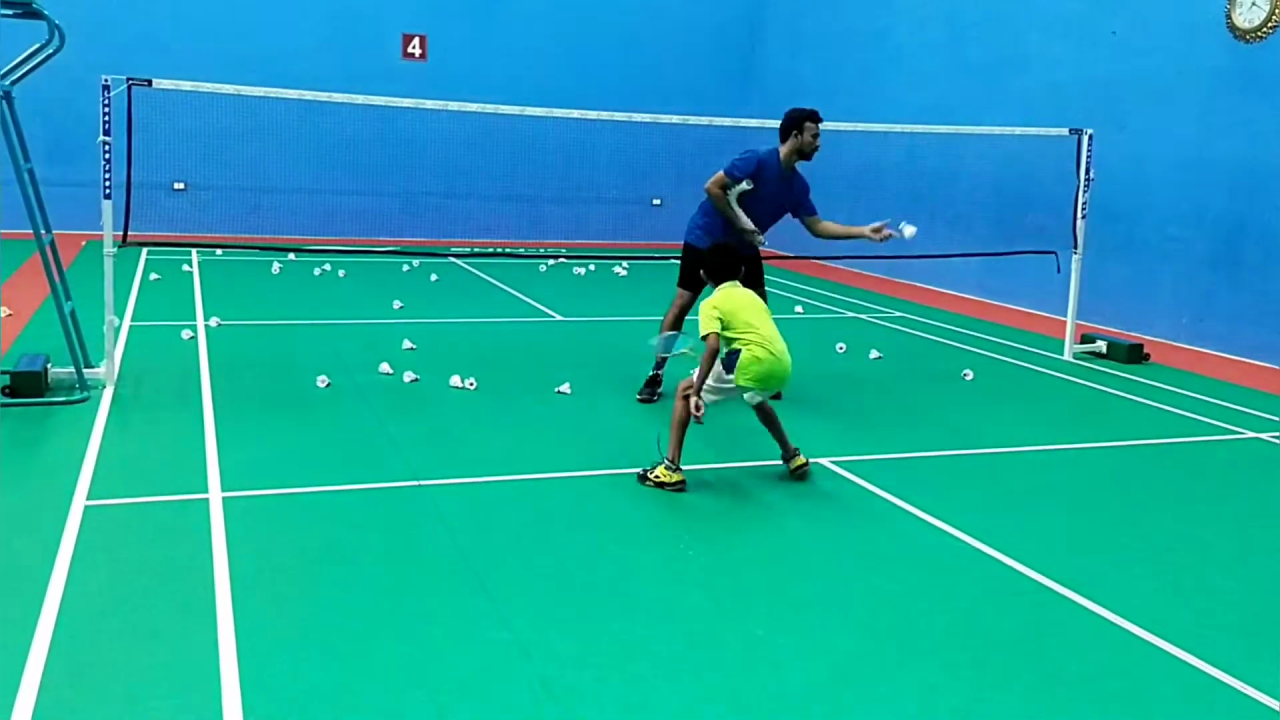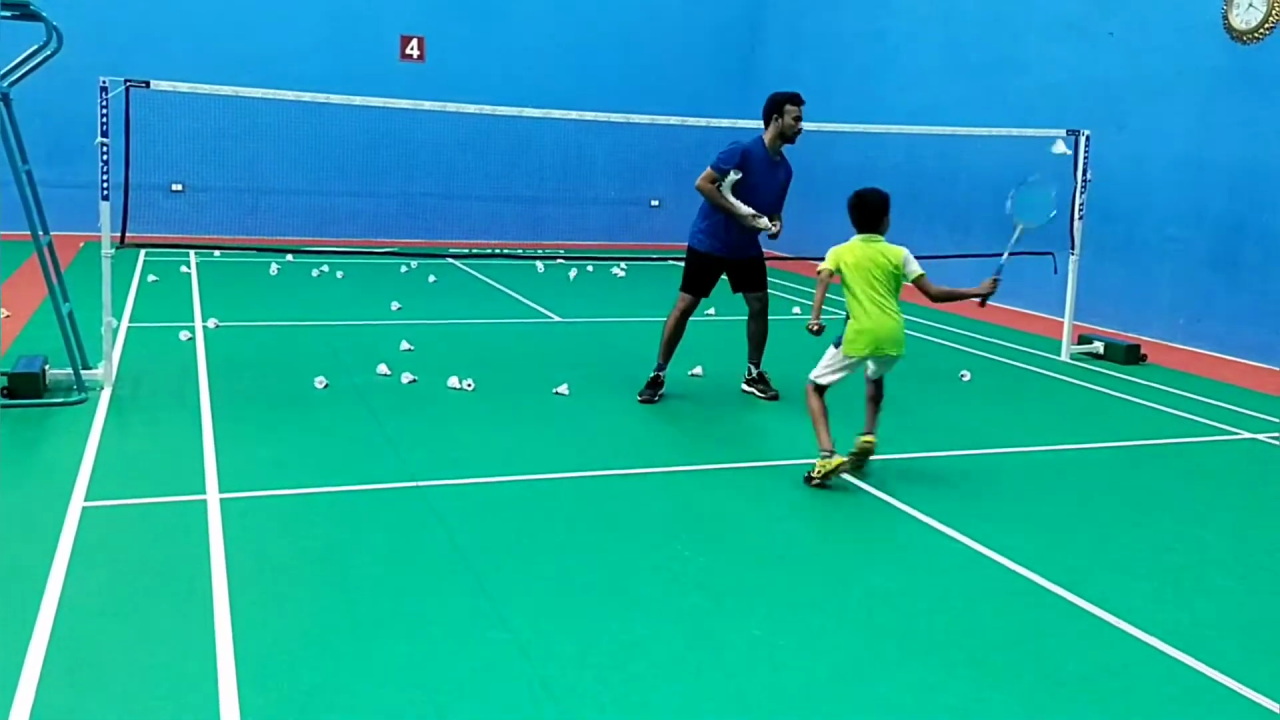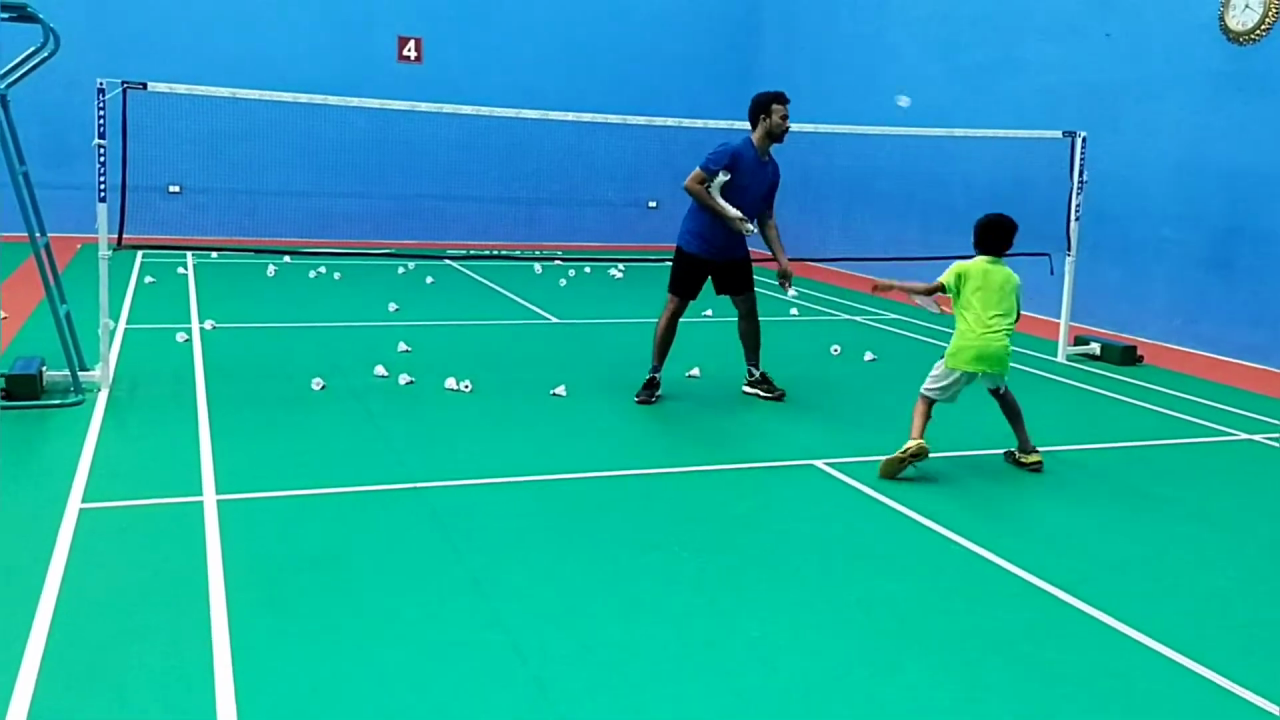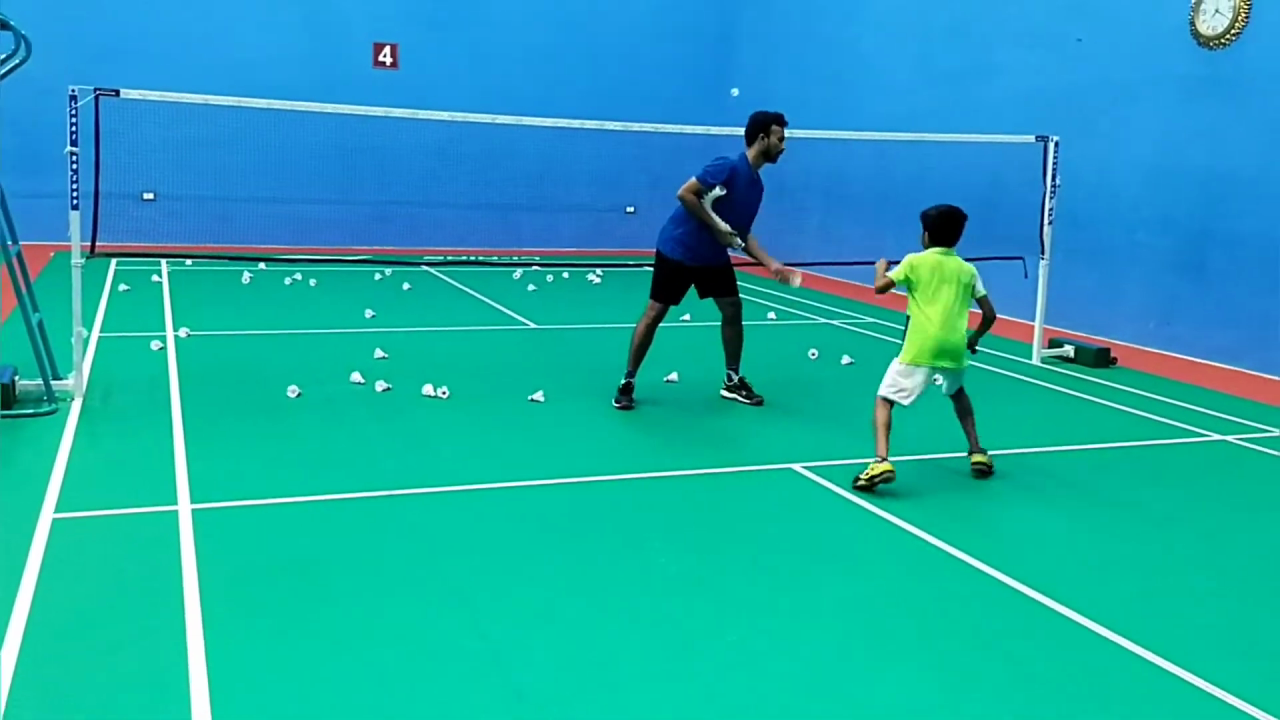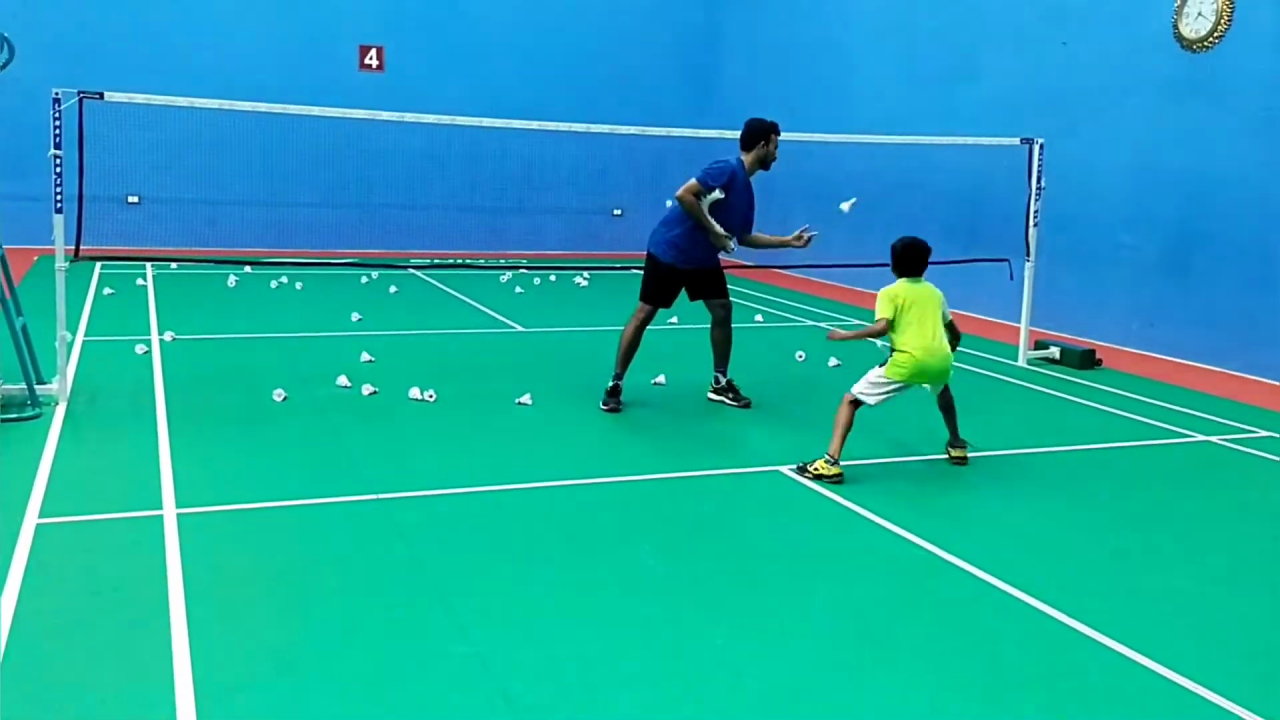
dt=0.4s
person 1, frame 1
left shoulder: (798, 185)
right shoulder: (756, 161)
left elbow: (816, 226)
right elbow: (712, 187)
left wrist: (865, 232)
right wrist: (739, 223)
left hip: (742, 247)
right hip: (704, 240)
right knee: (682, 303)
right ankle: (656, 374)
person 1, frame 2
left shoulder: (784, 168)
right shoulder: (742, 151)
right elbow: (702, 183)
left wrist: (776, 225)
right wrist: (739, 213)
left hip: (747, 248)
right hip: (708, 242)
left knee: (759, 306)
right knee: (685, 306)
left ankle: (753, 374)
right ankle: (658, 375)
person 1, frame 3
left shoulder: (770, 169)
right shoulder: (728, 153)
left elbow: (766, 218)
right elbow: (694, 187)
left wrist: (781, 260)
right wrist: (728, 217)
left hip: (731, 250)
right hip: (696, 244)
left knee: (749, 308)
right knee: (675, 307)
left ankle: (755, 375)
right ankle: (654, 377)
person 1, frame 4
left shoulder: (757, 186)
right shoulder: (728, 167)
left elbow: (745, 234)
right elbow: (685, 194)
left wrist: (769, 262)
right wrist: (716, 228)
left hip: (714, 256)
right hip: (677, 249)
left knee: (733, 310)
right knee: (654, 314)
left ankle: (733, 380)
right ankle: (627, 382)
person 1, frame 5
left shoulder: (746, 190)
right shoulder: (726, 170)
left elbow: (743, 236)
right elbow: (683, 195)
left wrist: (787, 241)
right wrist: (712, 230)
left hip: (703, 258)
right hip: (669, 251)
left knee: (723, 312)
right knee: (643, 314)
left ankle: (720, 383)
right ankle: (615, 384)
person 2, frame 1
left shoulder: (710, 304)
right shoulder: (753, 297)
left elbow: (713, 347)
left wrist: (699, 392)
left hip: (754, 363)
right hip: (783, 367)
left knee: (686, 391)
right knee: (757, 398)
left ankle: (671, 468)
right ankle: (792, 457)
person 2, frame 2
left shoulder: (839, 253)
right shoulder: (899, 254)
left elbow: (823, 280)
right elbow: (934, 294)
left wrist: (815, 315)
right wrist: (981, 291)
left hip: (858, 336)
right hip: (892, 336)
left knee: (815, 388)
right knee: (875, 378)
left ankle: (827, 456)
right ankle: (868, 436)
person 2, frame 3
left shoulder: (963, 268)
right shoulder: (1012, 278)
left elbow: (930, 290)
left wrist: (892, 285)
left hip: (963, 352)
right hip: (998, 351)
left knee: (925, 396)
right knee: (1002, 392)
left ankle: (915, 441)
right ankle: (1027, 452)
person 2, frame 4
left shoulder: (915, 262)
right shoulder: (968, 269)
left elbow: (881, 286)
right elbow: (989, 315)
left wrist: (880, 267)
right wrist: (974, 339)
left hip: (921, 348)
right hip: (955, 347)
left knee: (883, 401)
right knee: (957, 392)
left ankle: (881, 462)
right ankle: (978, 455)
person 2, frame 5
left shoulder: (890, 293)
right shoulder: (935, 293)
left elbow: (881, 329)
right elbow: (954, 332)
left wrist: (846, 335)
left hip: (906, 364)
right hip: (939, 362)
left knee: (850, 402)
right knee: (943, 388)
left ankle: (830, 462)
right ankle: (956, 446)
